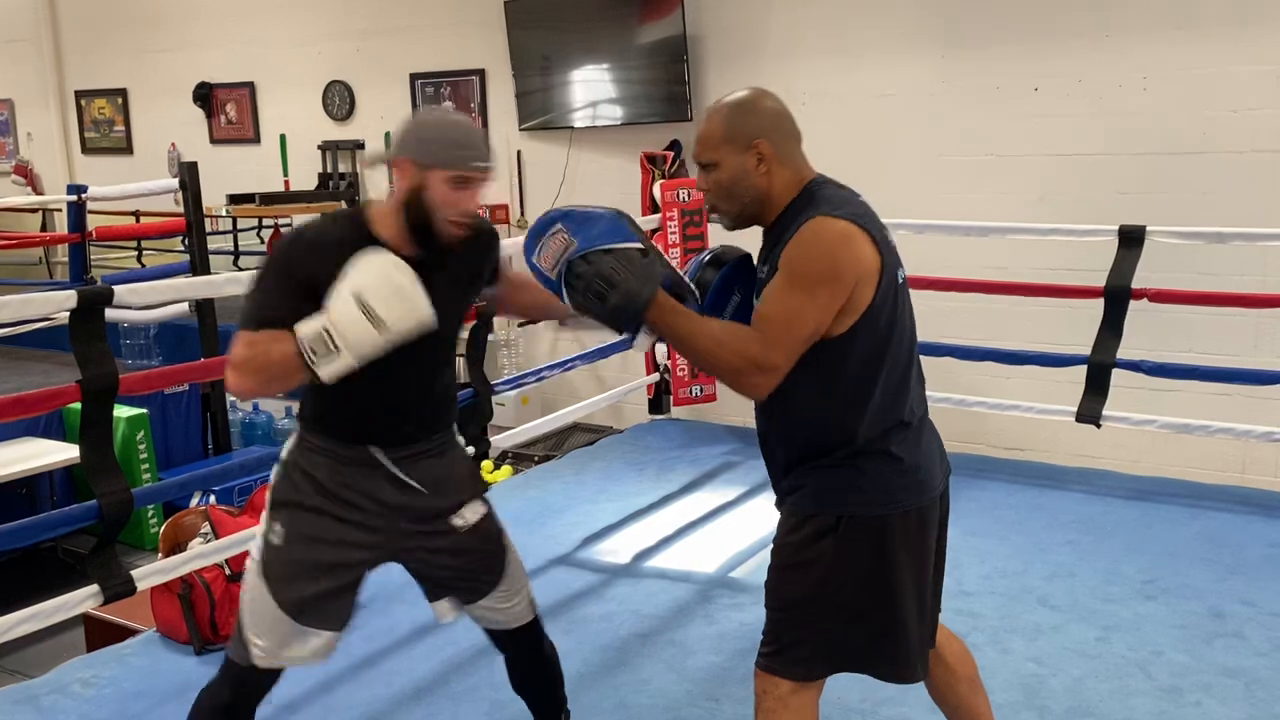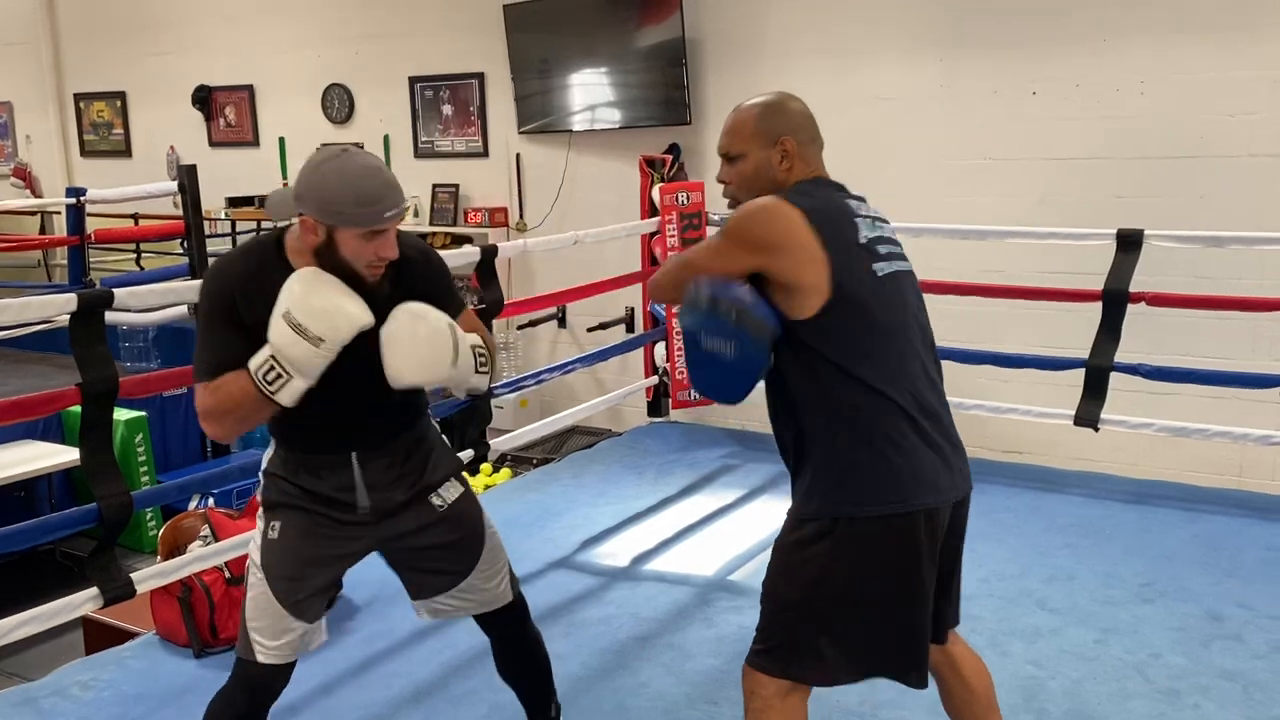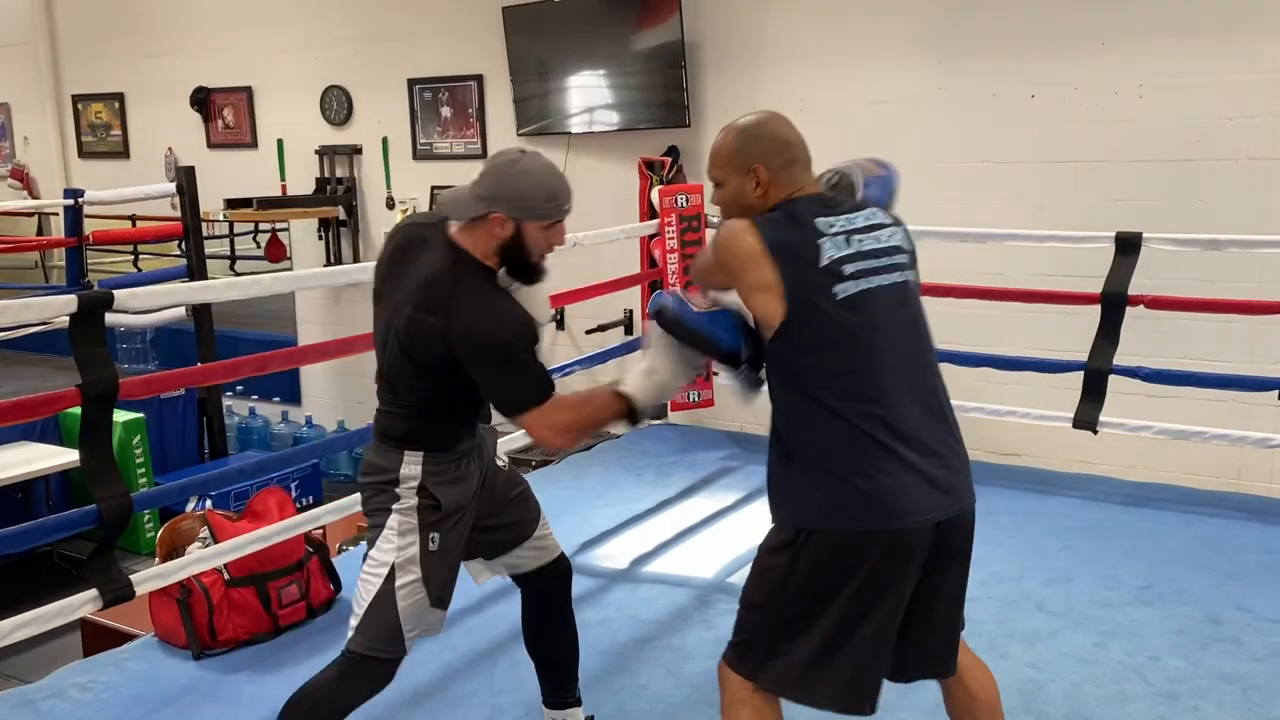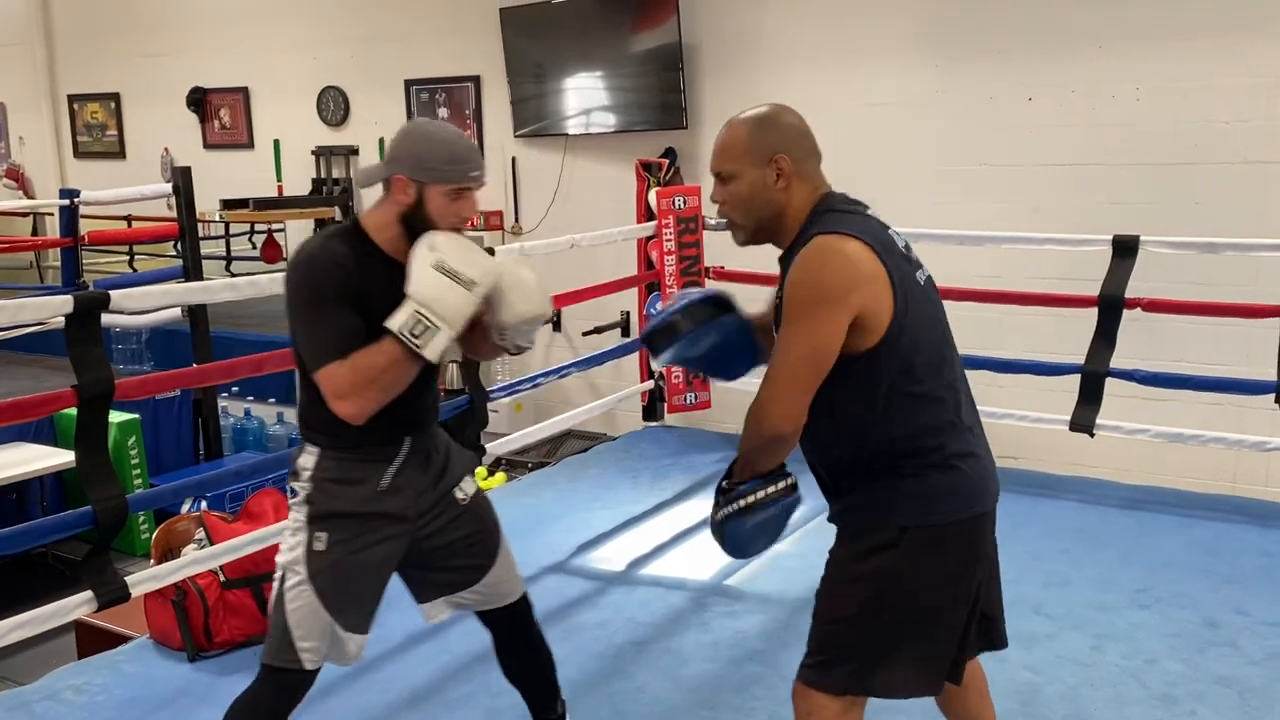
dt=0.4s
person 1, frame 1
left shoulder: (831, 236)
right shoulder: (799, 221)
left elbow: (758, 370)
right elbow: (772, 340)
left wrist: (648, 303)
right wrist: (687, 304)
left hip: (856, 492)
right hip: (897, 473)
right knee: (915, 626)
person 1, frame 2
left shoulder: (772, 220)
right shoulder: (861, 222)
left elbow: (668, 284)
right wrist: (742, 328)
left hip: (863, 496)
right hip: (937, 476)
right knee: (936, 638)
person 1, frame 3
left shoulder: (746, 246)
right shoulder: (882, 227)
left elbow: (702, 272)
left hip: (845, 510)
right hip: (943, 489)
right knee: (943, 648)
person 1, frame 4
left shoulder: (830, 257)
right shoulder: (817, 230)
left elbow: (779, 421)
right elbow: (780, 341)
left wrist: (745, 477)
right wrist: (715, 328)
left hip: (913, 506)
right hip: (947, 491)
right knee: (942, 656)
person 2, frame 1
left shoulder: (464, 243)
right shoulder: (309, 251)
left elbow: (497, 285)
right elbow: (244, 374)
left wrist: (574, 304)
right wrist: (338, 333)
left hip: (432, 472)
right hip: (325, 481)
left knee: (517, 624)
right knee: (250, 667)
person 2, frame 2
left shoulder: (411, 262)
right shoulder: (237, 282)
left elbow: (478, 348)
right elbow: (218, 420)
left wrist: (456, 356)
right wrist: (288, 354)
left hip: (413, 468)
right hip: (306, 486)
left knee: (505, 610)
right knee: (258, 674)
person 2, frame 3
left shoulder: (417, 231)
right shoulder: (480, 316)
right elbow: (553, 427)
right wrist: (644, 387)
left hip: (458, 458)
right hip: (421, 479)
left knee: (548, 574)
right knee: (372, 663)
person 2, frame 4
left shoulder: (433, 247)
right shoulder: (325, 263)
left elbow: (479, 339)
right elbow: (351, 400)
left wrist: (513, 322)
right wrist: (426, 313)
left hip: (431, 462)
right hip: (344, 484)
left knee: (508, 609)
